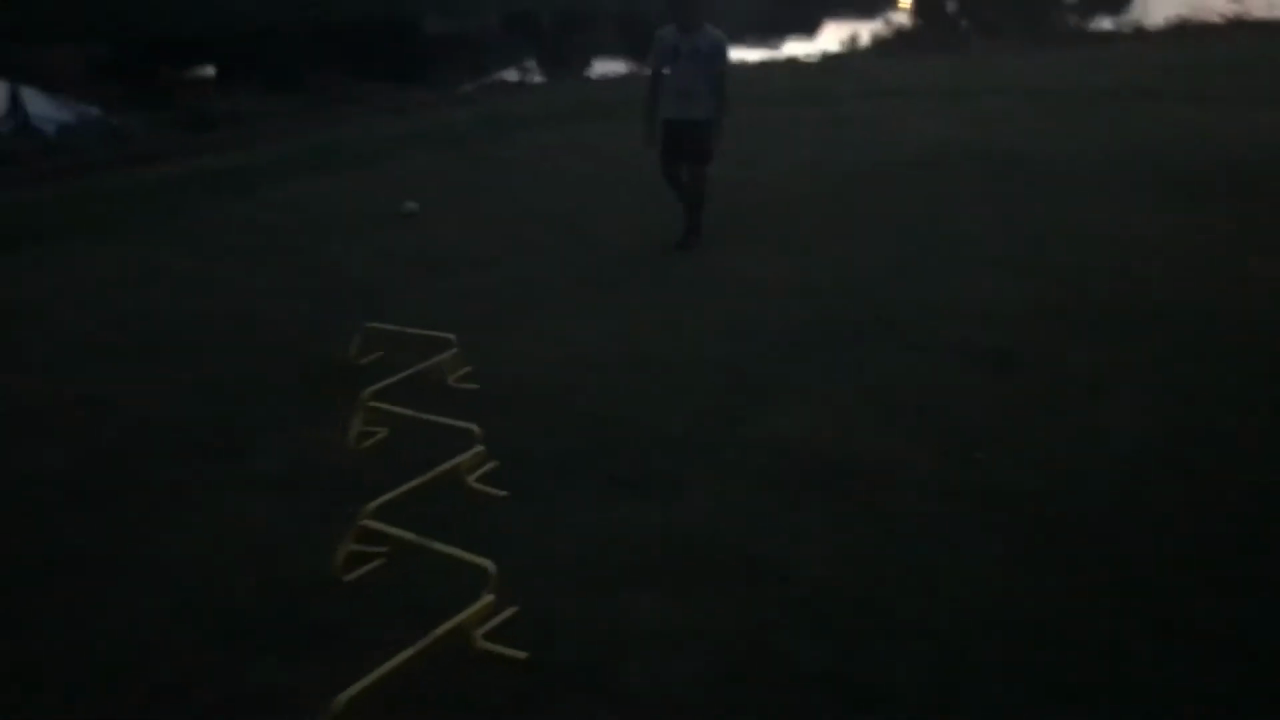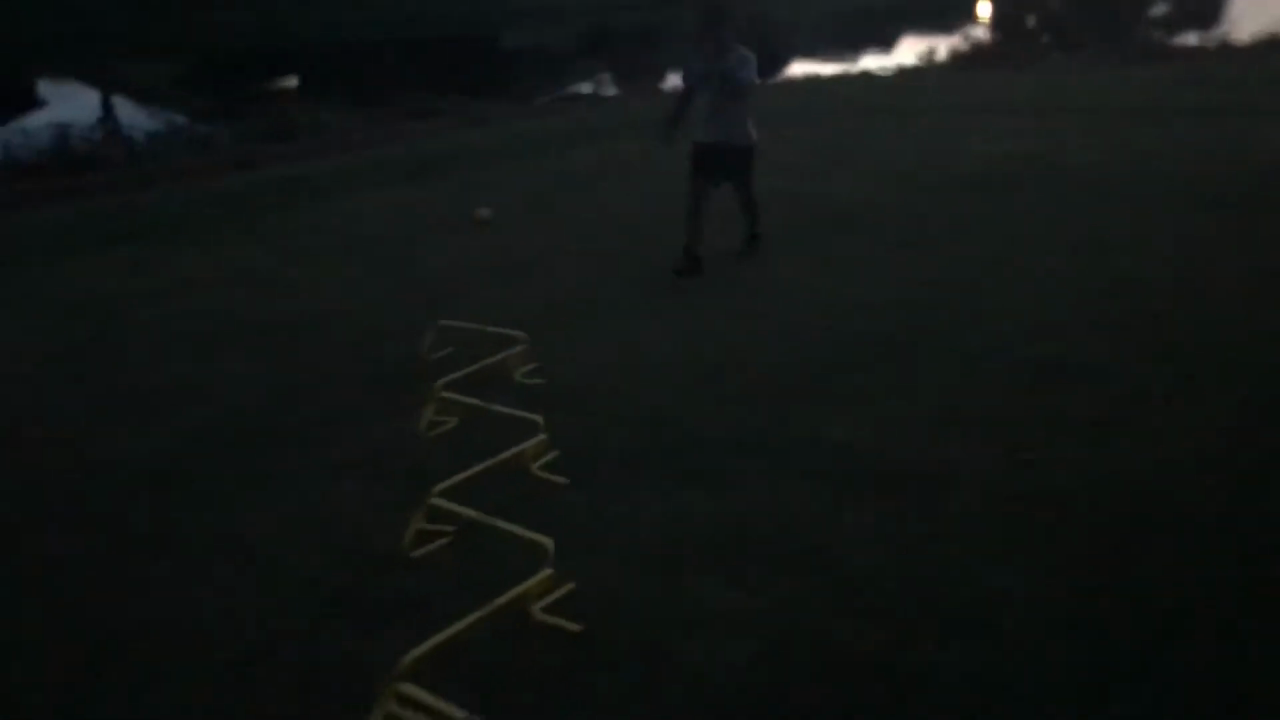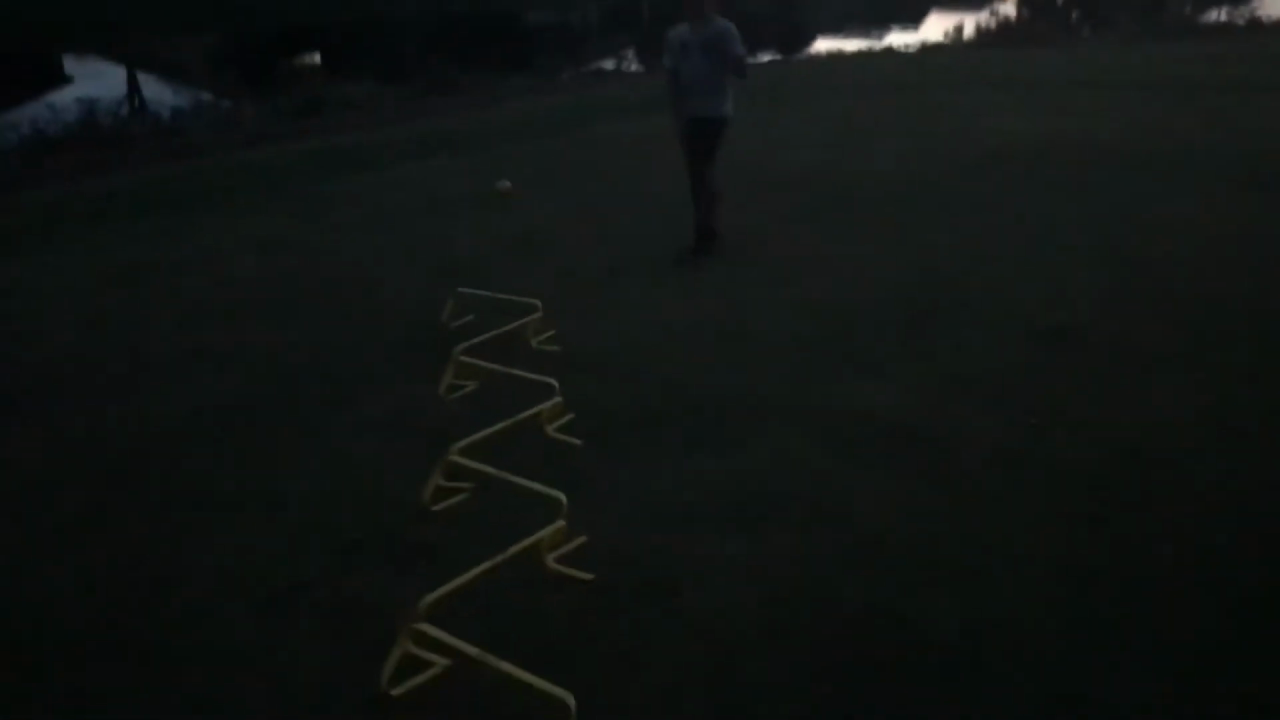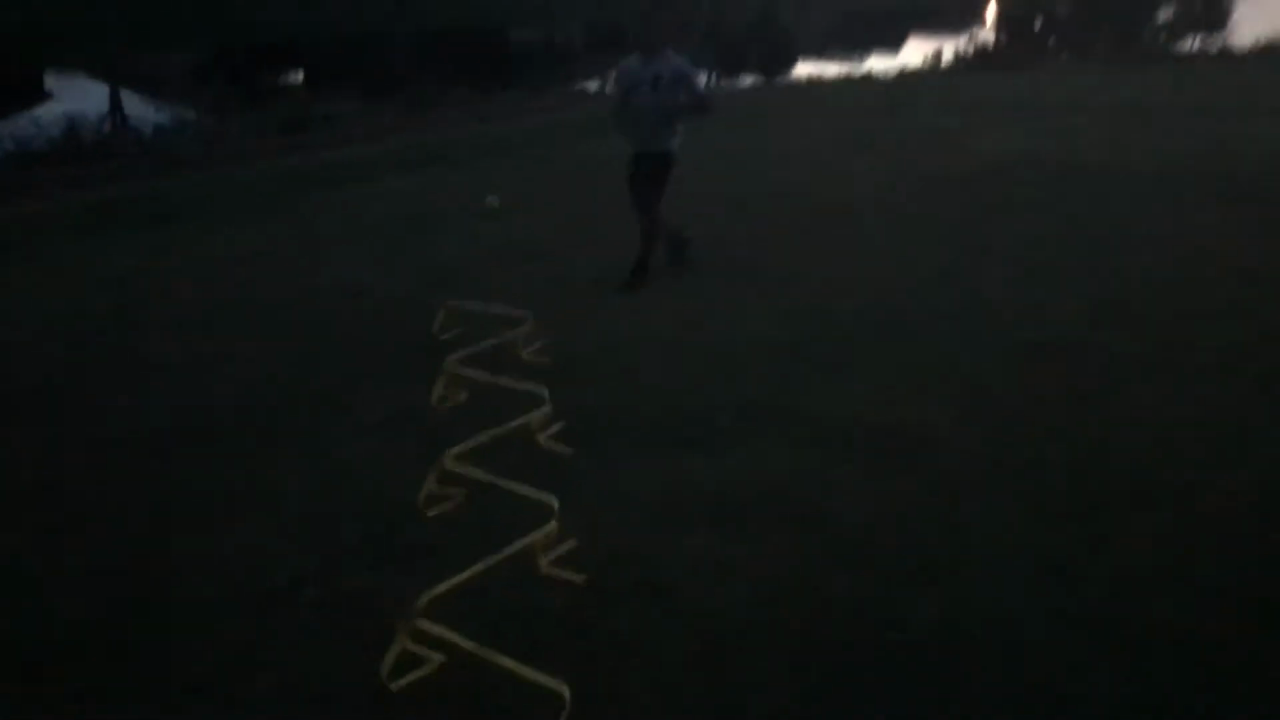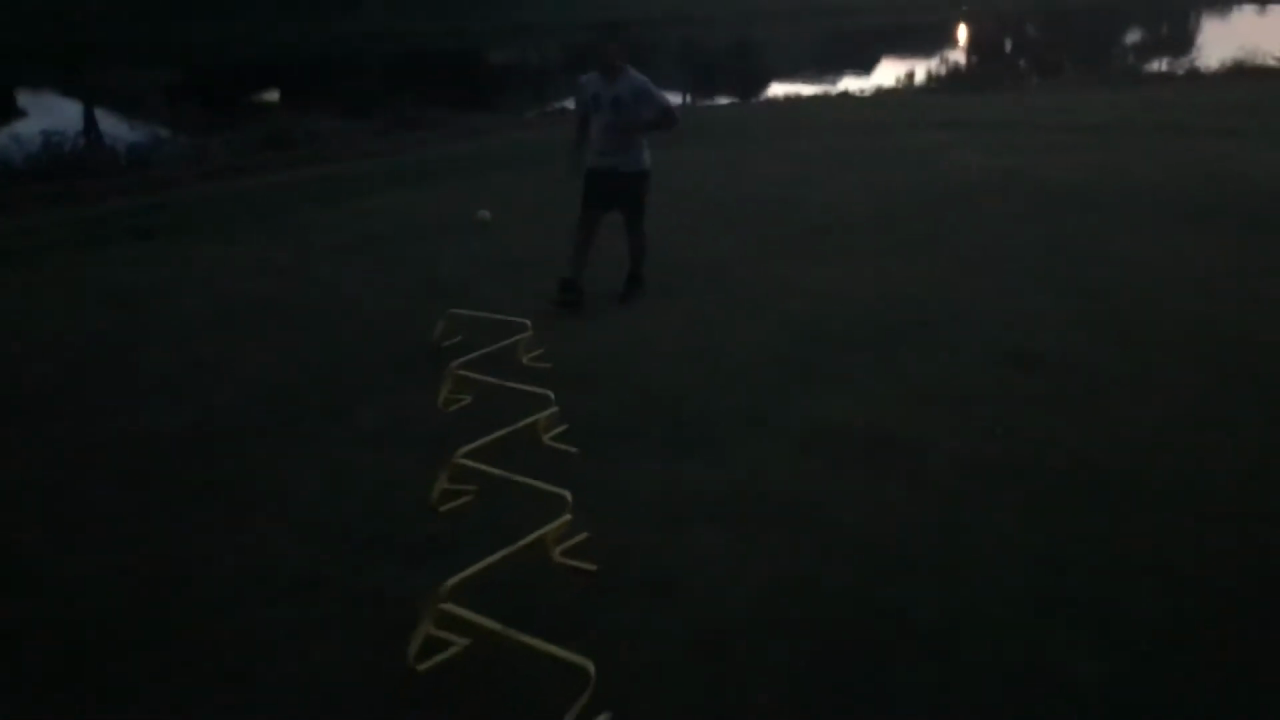
dt=0.3s
person 1, frame 1
left shoulder: (715, 40)
right shoulder: (664, 37)
left elbow: (721, 87)
right elbow: (656, 80)
left wrist: (718, 125)
right wrist: (651, 123)
left hip: (703, 117)
right hip: (672, 115)
left knee: (696, 171)
right knee: (668, 170)
left ankle: (694, 227)
right ankle: (692, 205)
person 1, frame 2
left shoulder: (744, 59)
right shoulder: (698, 61)
left elbow: (740, 93)
right elbow: (688, 94)
left wrist: (707, 67)
right wrist: (672, 125)
left hip: (739, 140)
right hip: (706, 139)
left knee: (744, 192)
right knee: (696, 195)
left ankle: (753, 233)
right ankle: (691, 256)
person 1, frame 3
left shoulder: (724, 30)
right shoulder: (675, 36)
left elbow: (740, 69)
right elbow: (673, 79)
left wrist: (718, 56)
right wrist: (678, 113)
left hip: (715, 111)
right hip: (689, 113)
left knee: (702, 170)
right knee: (696, 172)
left ankle: (704, 230)
right ankle: (706, 230)
person 1, frame 4
left shoulder: (677, 67)
right shoulder: (627, 67)
left elbow: (702, 104)
right elbow: (618, 108)
left wrist: (673, 110)
right wrist: (631, 132)
left hip: (662, 146)
right hip: (638, 146)
left knee: (648, 204)
right knee: (642, 204)
left ankle: (643, 264)
right ankle: (676, 241)
person 1, frame 5
left shoulder: (638, 84)
right shoulder: (586, 84)
left elbow: (669, 119)
left wrist: (633, 126)
right wrist: (578, 153)
left hip: (632, 166)
right hip: (598, 165)
left knee: (633, 225)
right knee: (586, 221)
left ankle: (636, 278)
right ankle: (572, 286)
